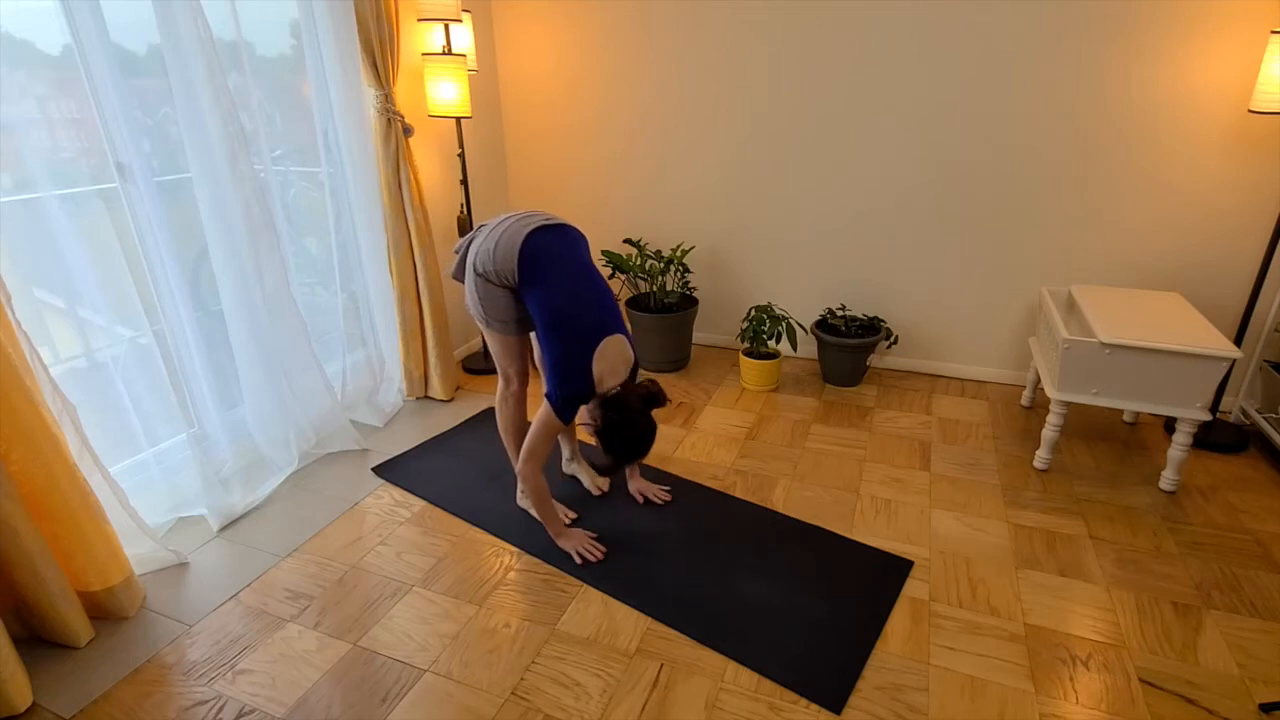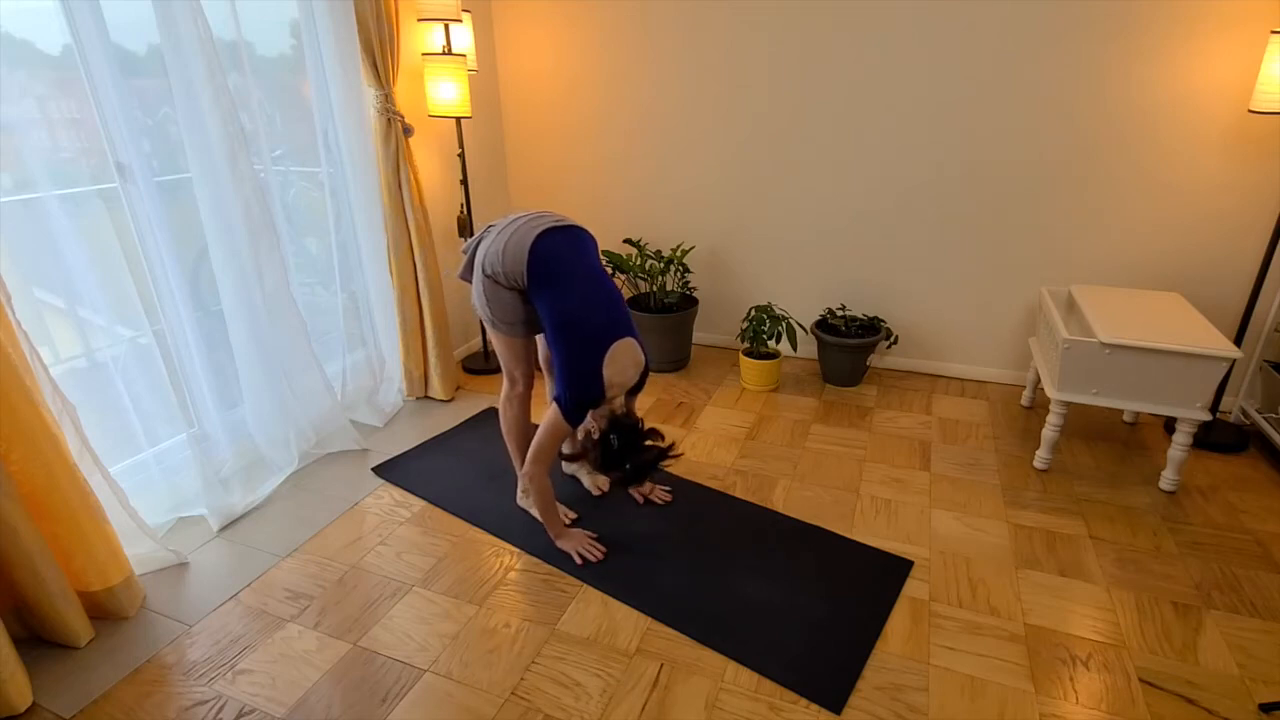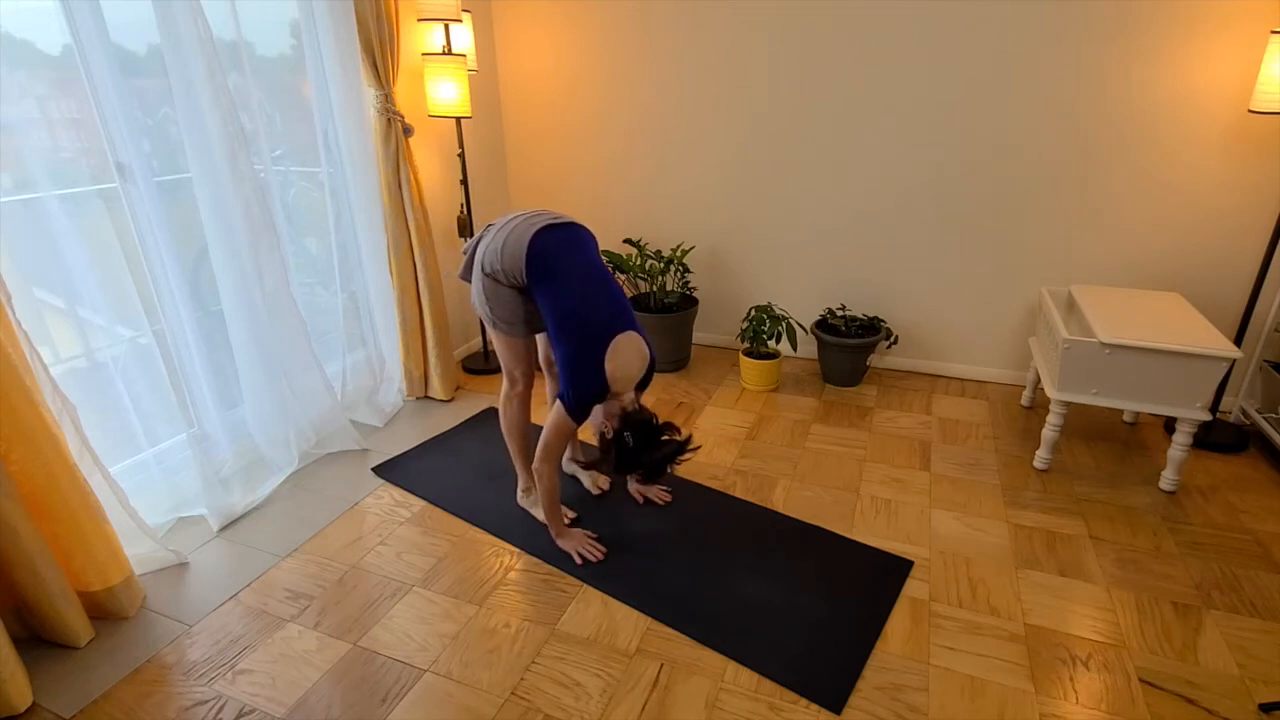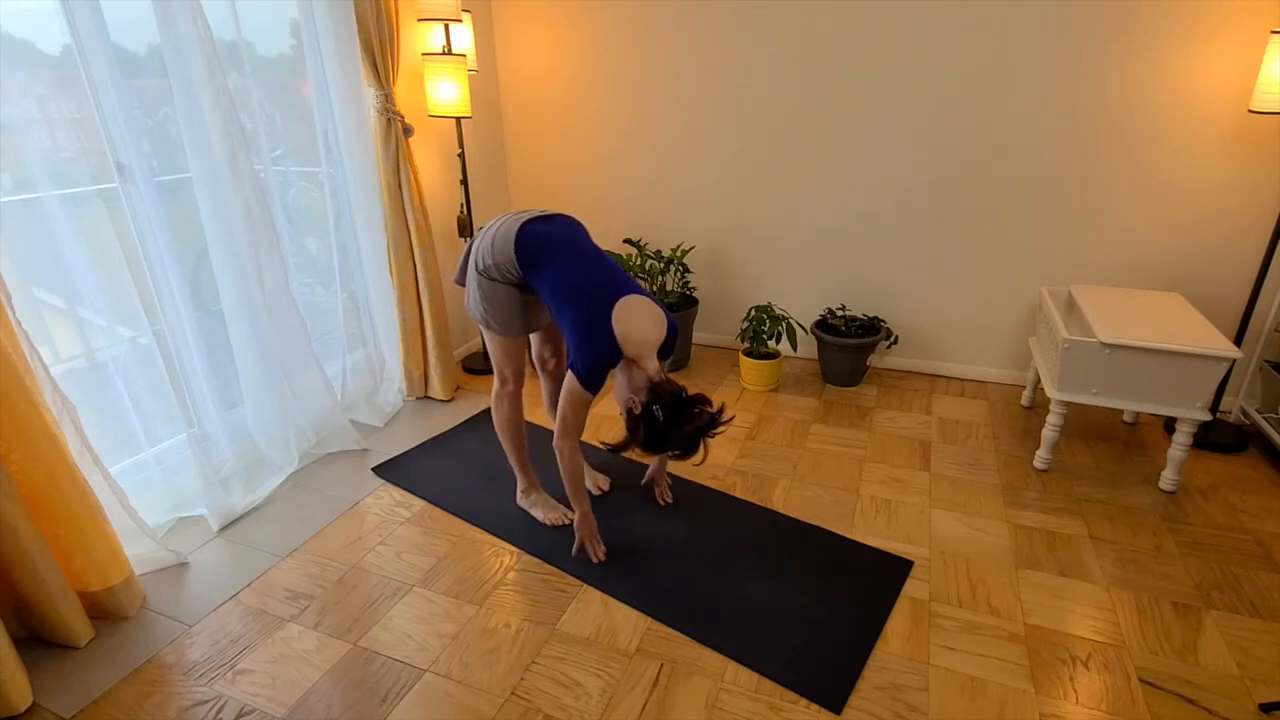
dt=1s
person 1, frame 1
left shoulder: (627, 369)
right shoulder: (575, 383)
left elbow: (628, 421)
right elbow: (528, 466)
left wrist: (634, 477)
right wrist: (560, 533)
right hip: (496, 257)
right knee: (515, 379)
left ankle: (572, 458)
right ankle: (524, 493)
person 1, frame 2
left shoulder: (636, 369)
right shoulder: (584, 388)
left elbow: (625, 421)
right elbow: (535, 468)
left wrist: (634, 477)
right wrist: (560, 535)
right hip: (505, 258)
right knee: (519, 381)
left ankle: (572, 459)
right ankle: (524, 492)
person 1, frame 3
left shoulder: (642, 365)
right shoulder: (587, 384)
left elbow: (633, 420)
right elbow: (543, 465)
left wrist: (635, 476)
right wrist: (560, 533)
right hip: (505, 256)
right knee: (519, 381)
left ankle: (572, 456)
right ankle: (525, 490)
person 1, frame 4
left shoulder: (665, 334)
right shoulder: (598, 353)
left elbow: (646, 412)
right elbow: (564, 441)
left wrist: (660, 462)
right wrist: (584, 517)
right hip: (499, 254)
left knee: (552, 362)
right knee: (510, 380)
left ankle: (575, 464)
right ankle: (527, 489)
